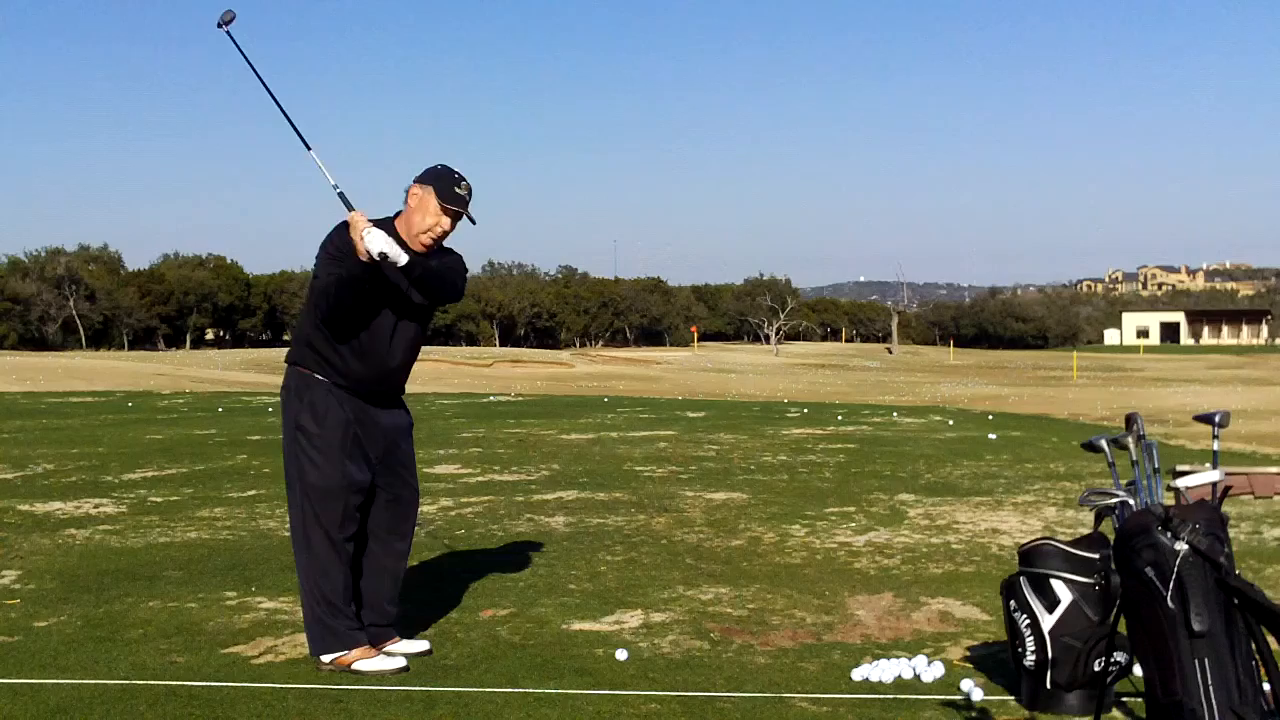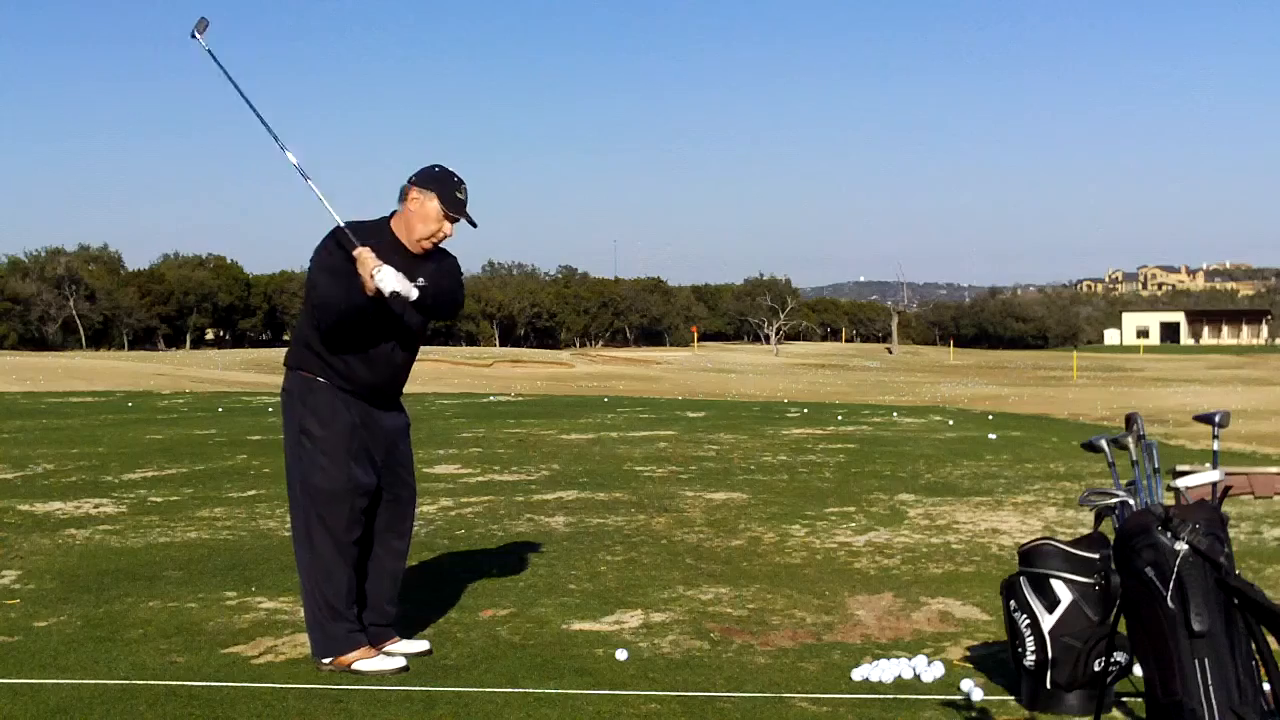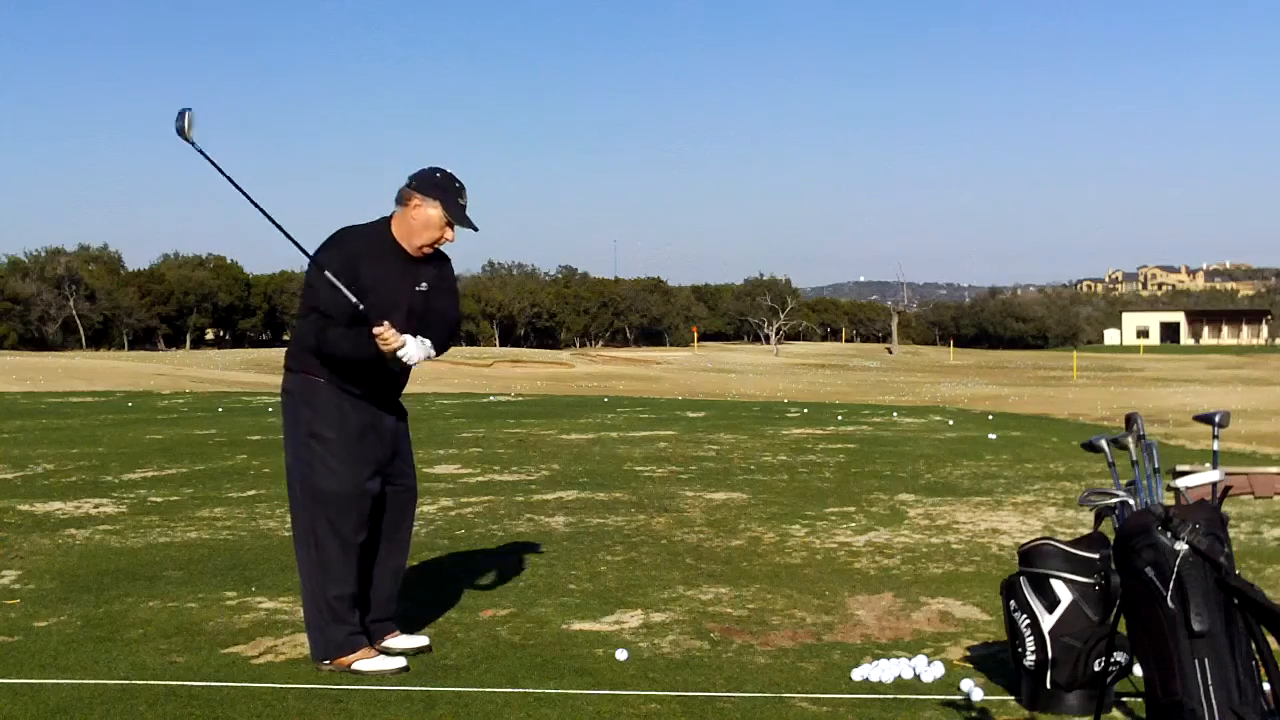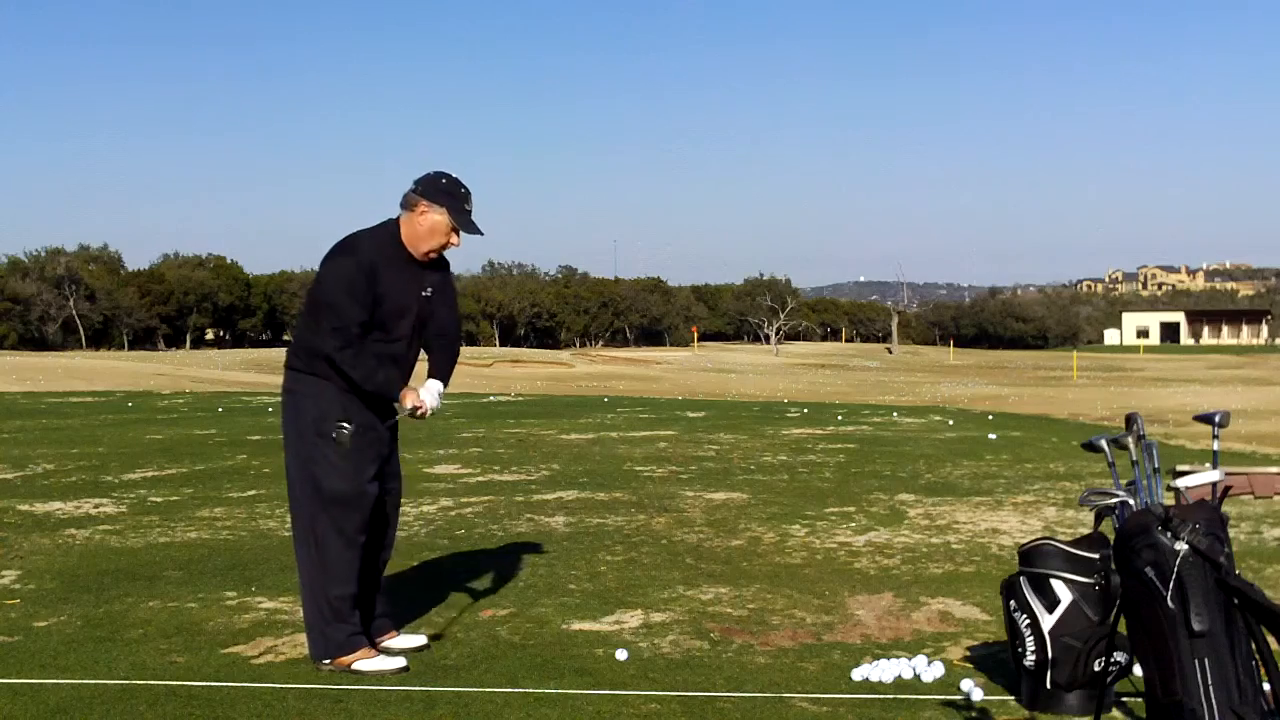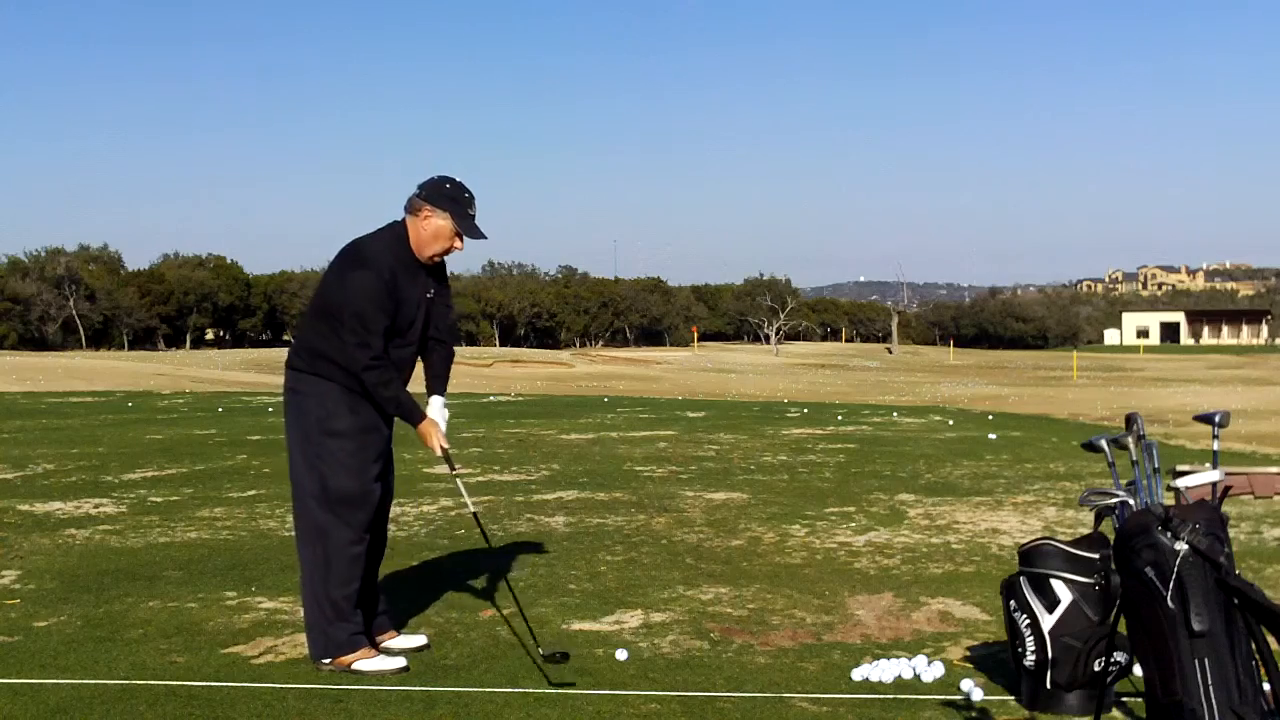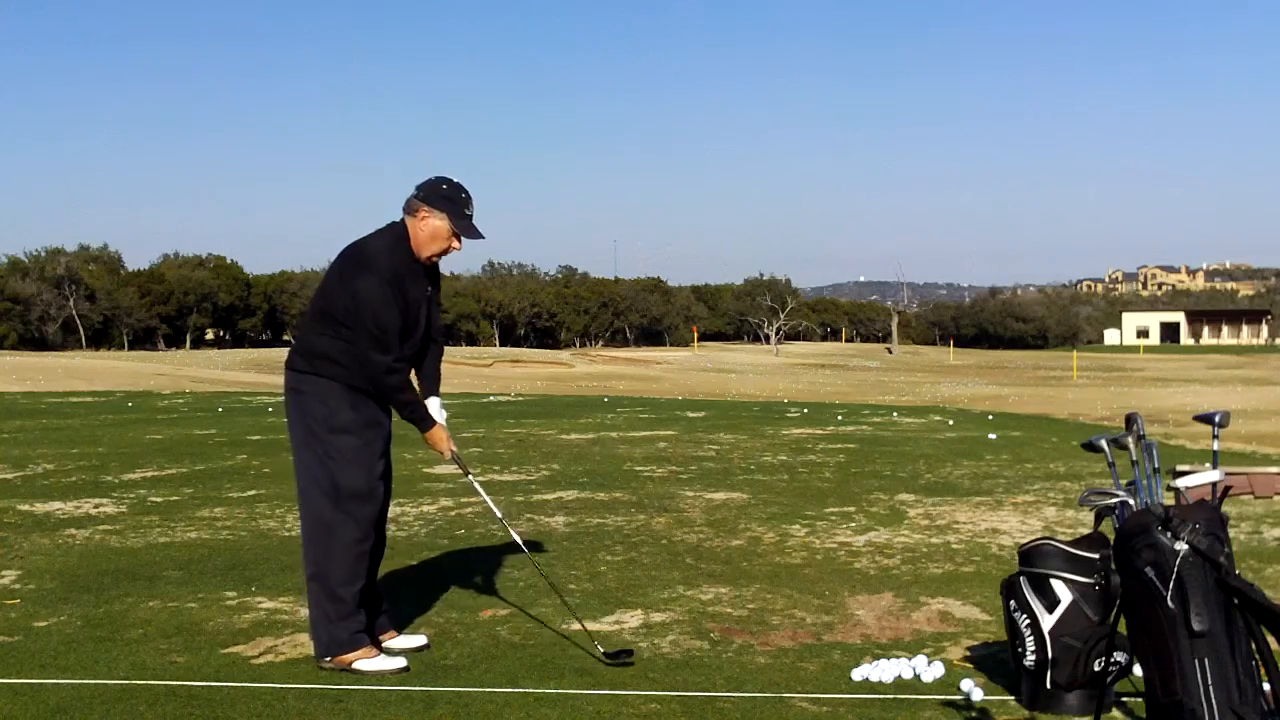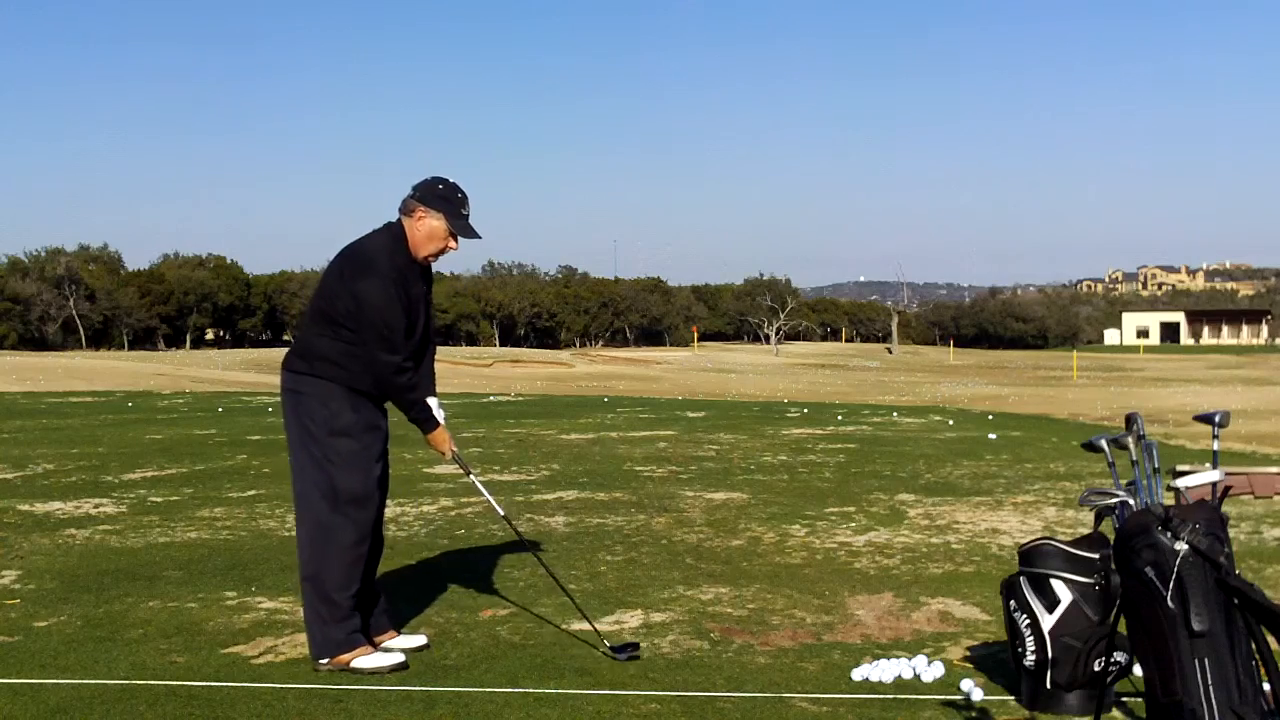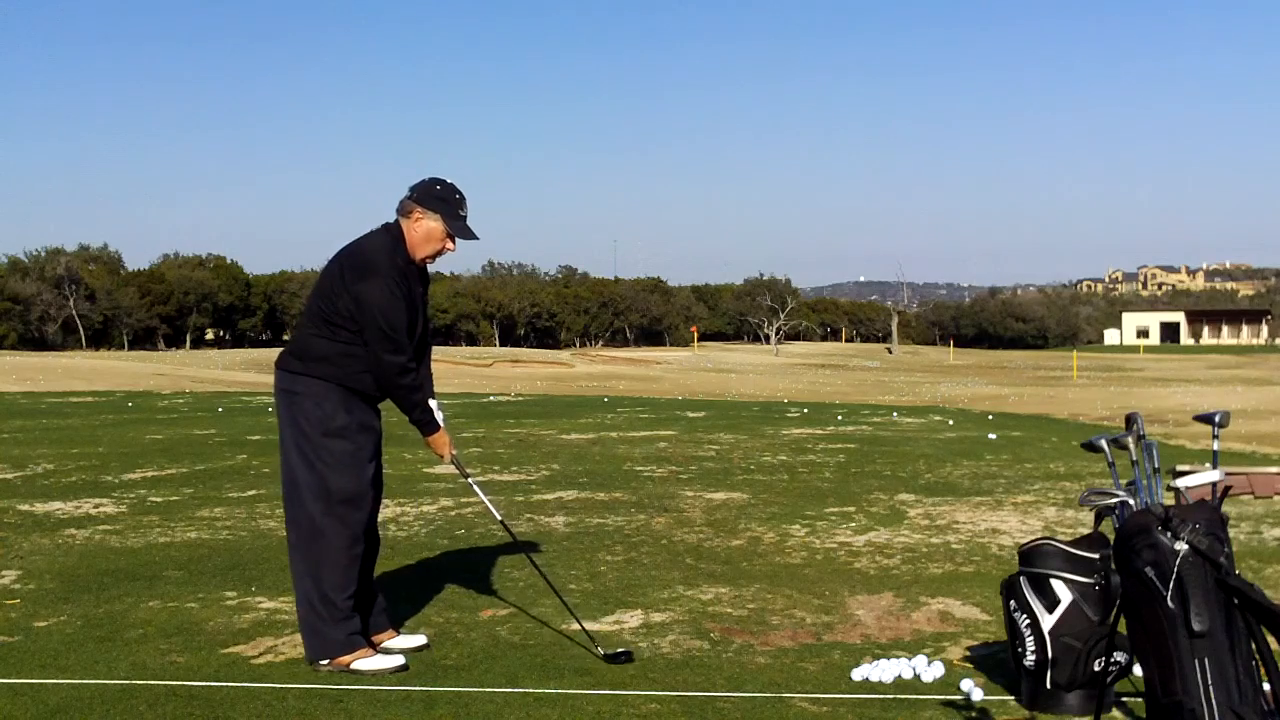
dt=0.2s
person 1, frame 1
left shoulder: (444, 263)
right shoulder: (346, 239)
left elbow: (447, 289)
right elbow: (331, 310)
left wrist: (397, 258)
right wrist: (363, 261)
left hip: (385, 403)
right hip: (323, 394)
left knee: (393, 512)
right knee: (331, 512)
left ankle: (377, 630)
right ankle: (338, 643)
person 1, frame 2
left shoulder: (440, 264)
right shoulder: (346, 244)
left elbow: (448, 304)
right elbow: (325, 319)
left wrist: (405, 290)
right wrist: (367, 292)
left hip: (384, 404)
right hip: (323, 395)
left knee: (392, 512)
right knee: (333, 513)
left ankle: (376, 630)
right ankle: (339, 644)
person 1, frame 3
left shoulder: (436, 267)
right shoulder: (346, 249)
left elbow: (447, 323)
right elbow: (323, 333)
left wrist: (419, 343)
right wrist: (378, 346)
left hip: (381, 400)
right hip: (325, 396)
left knee: (392, 509)
right knee: (337, 513)
left ankle: (376, 625)
right ankle: (339, 644)
person 1, frame 4
left shoulder: (435, 269)
right shoulder: (356, 256)
left elbow: (445, 333)
right elbow: (340, 343)
left wrist: (434, 383)
right wrist: (399, 393)
left hip: (374, 401)
right hip: (324, 395)
left knee: (377, 511)
right knee: (337, 511)
left ankle: (371, 624)
right ankle: (339, 643)
person 1, frame 5
left shoulder: (432, 269)
right shoulder: (368, 262)
left elbow: (439, 336)
right elbow: (364, 356)
left wrist: (437, 399)
right wrist: (415, 419)
left hip: (366, 399)
right hip: (326, 393)
left knee: (370, 509)
right knee: (340, 509)
left ankle: (370, 624)
right ankle: (339, 643)
person 1, frame 6
left shoulder: (424, 268)
right shoulder: (372, 264)
left elbow: (429, 337)
right elbow: (381, 359)
left wrist: (431, 399)
right wrist: (425, 424)
left hip: (362, 396)
right hip: (326, 392)
left knee: (368, 506)
right knee: (344, 507)
left ankle: (371, 624)
right ankle: (341, 641)
person 1, frame 7
left shoulder: (415, 267)
right shoulder: (373, 264)
left elbow: (420, 342)
right elbow: (388, 359)
left wrist: (430, 400)
right wrist: (428, 425)
left hip: (357, 397)
right hip: (324, 393)
left knee: (365, 508)
right knee: (340, 507)
left ankle: (369, 625)
right ankle: (336, 642)
person 1, frame 8
left shoulder: (409, 266)
right shoulder: (374, 264)
left elbow: (414, 346)
right elbow: (390, 359)
left wrist: (430, 404)
right wrist: (429, 426)
left hip: (350, 396)
right hip: (318, 393)
left knee: (359, 509)
right knee: (333, 510)
left ankle: (369, 624)
right ankle: (334, 644)
